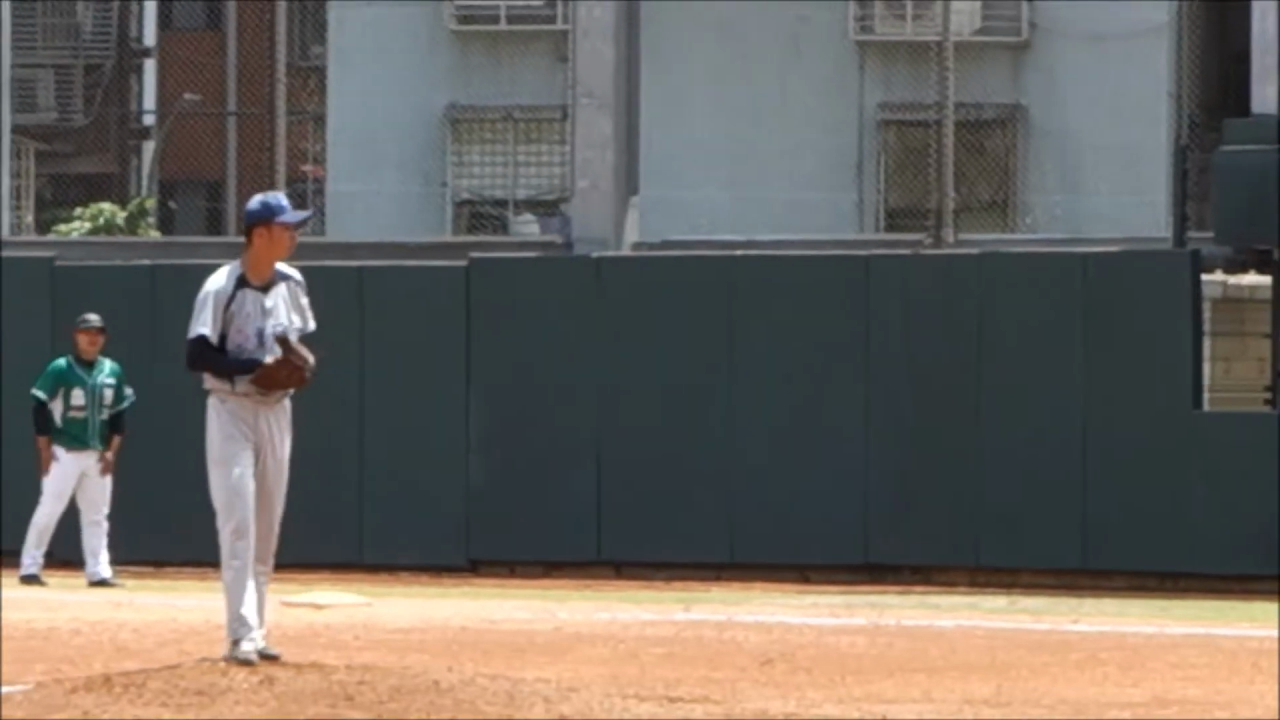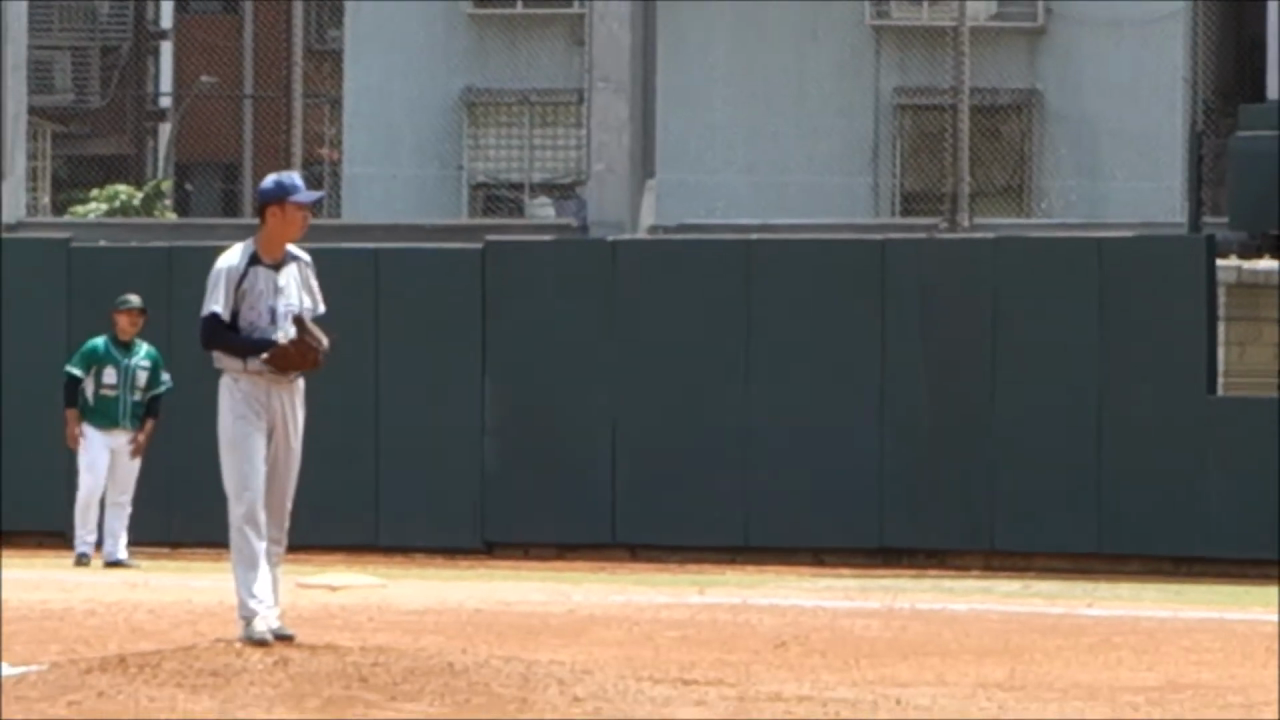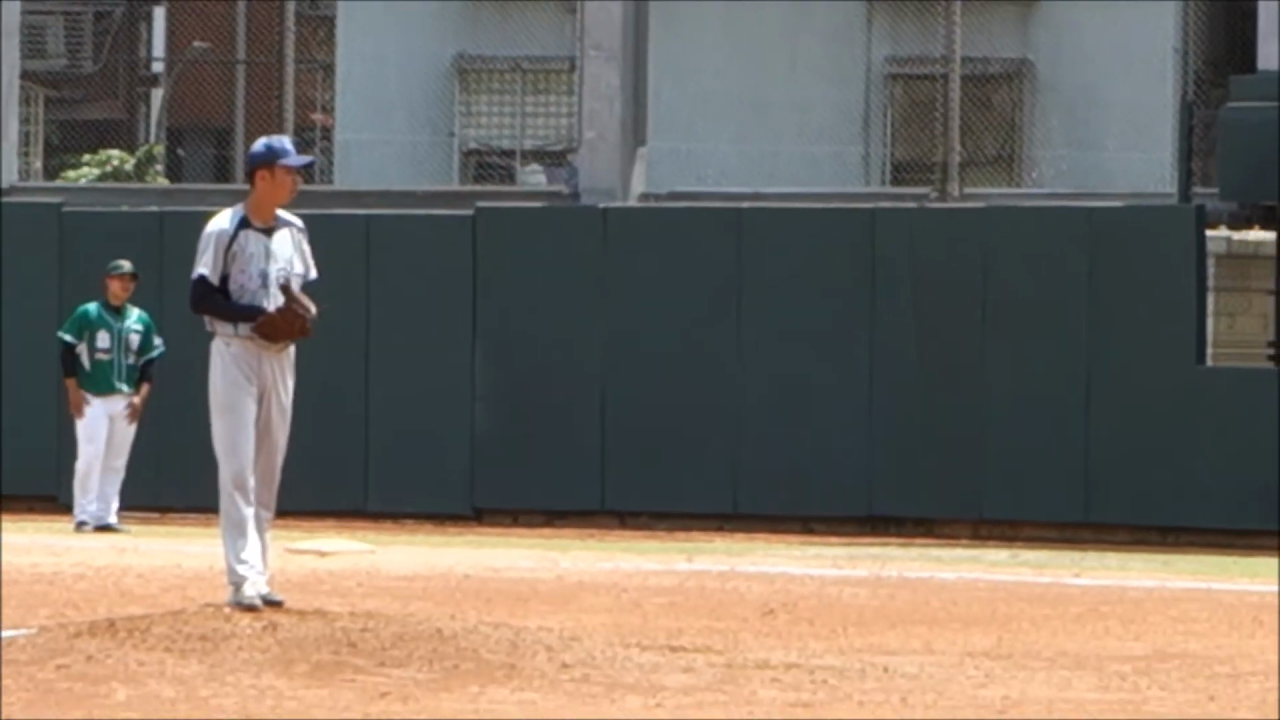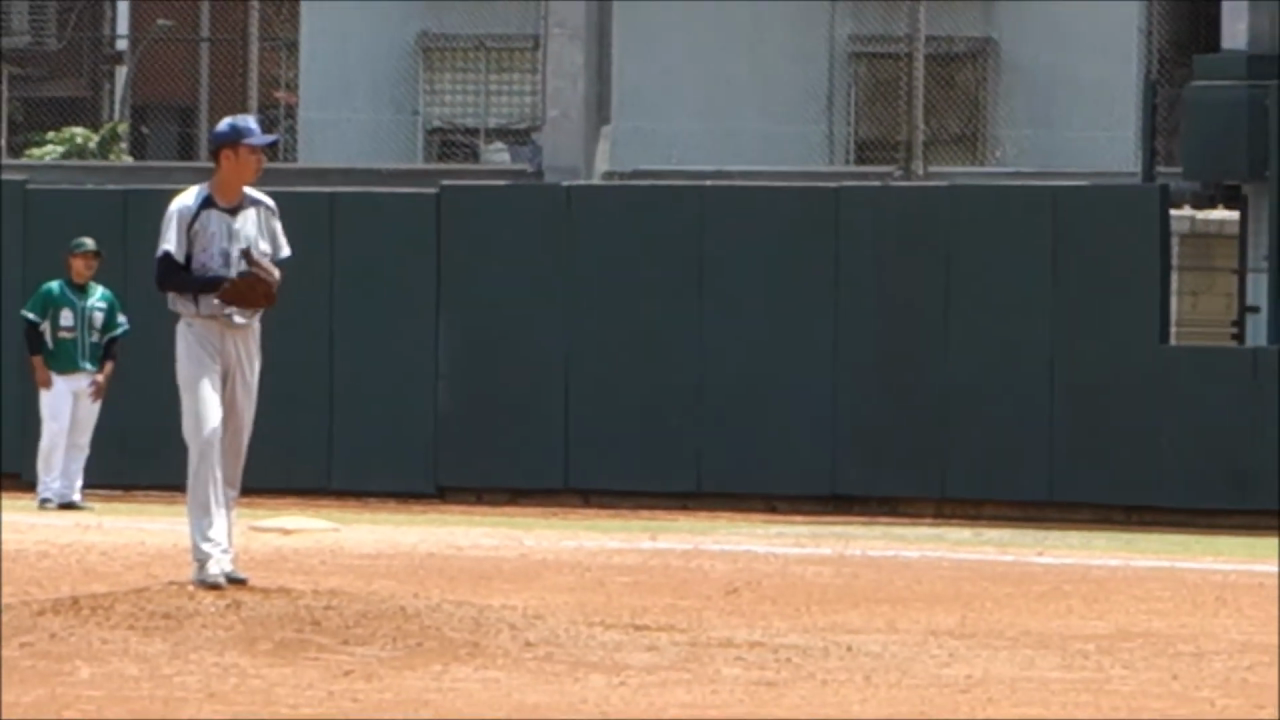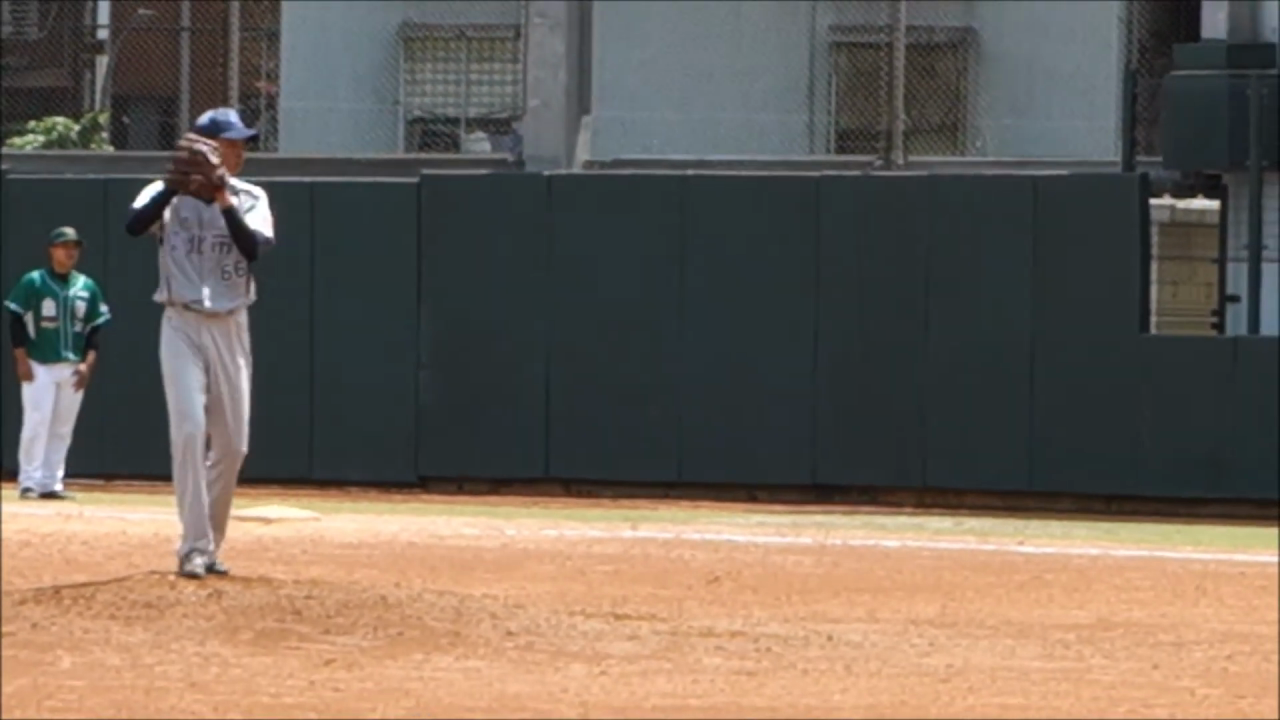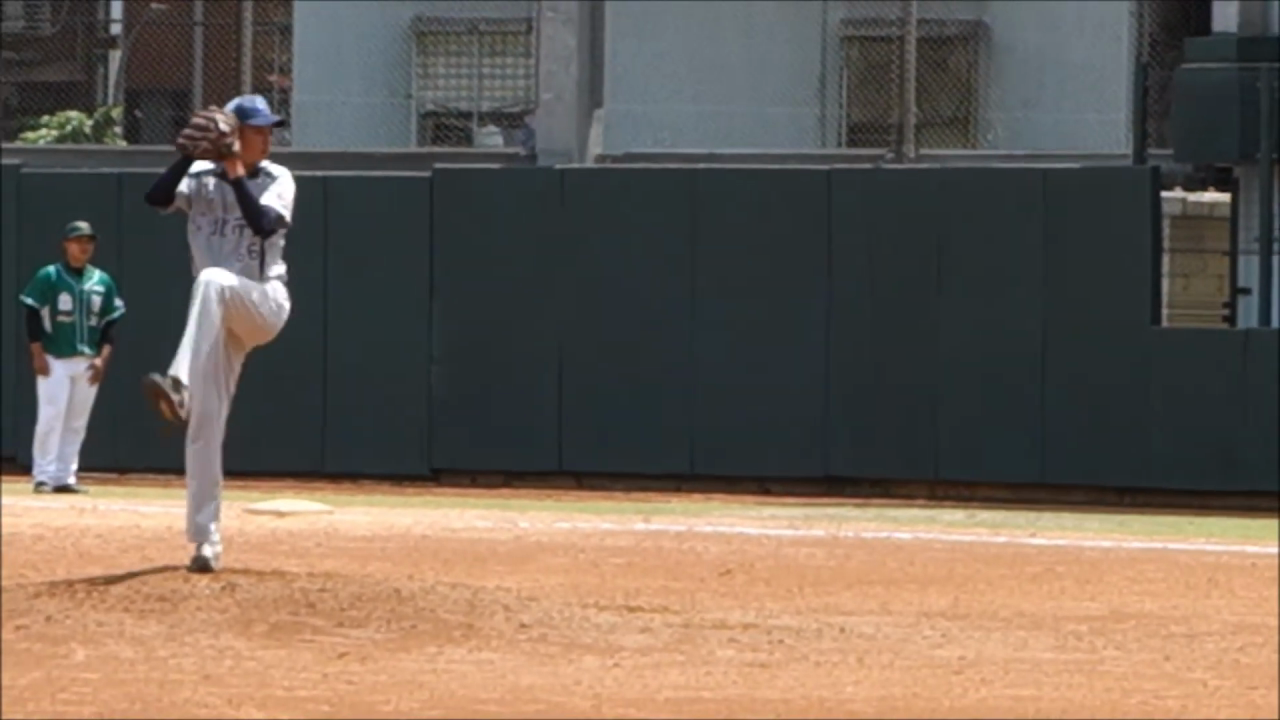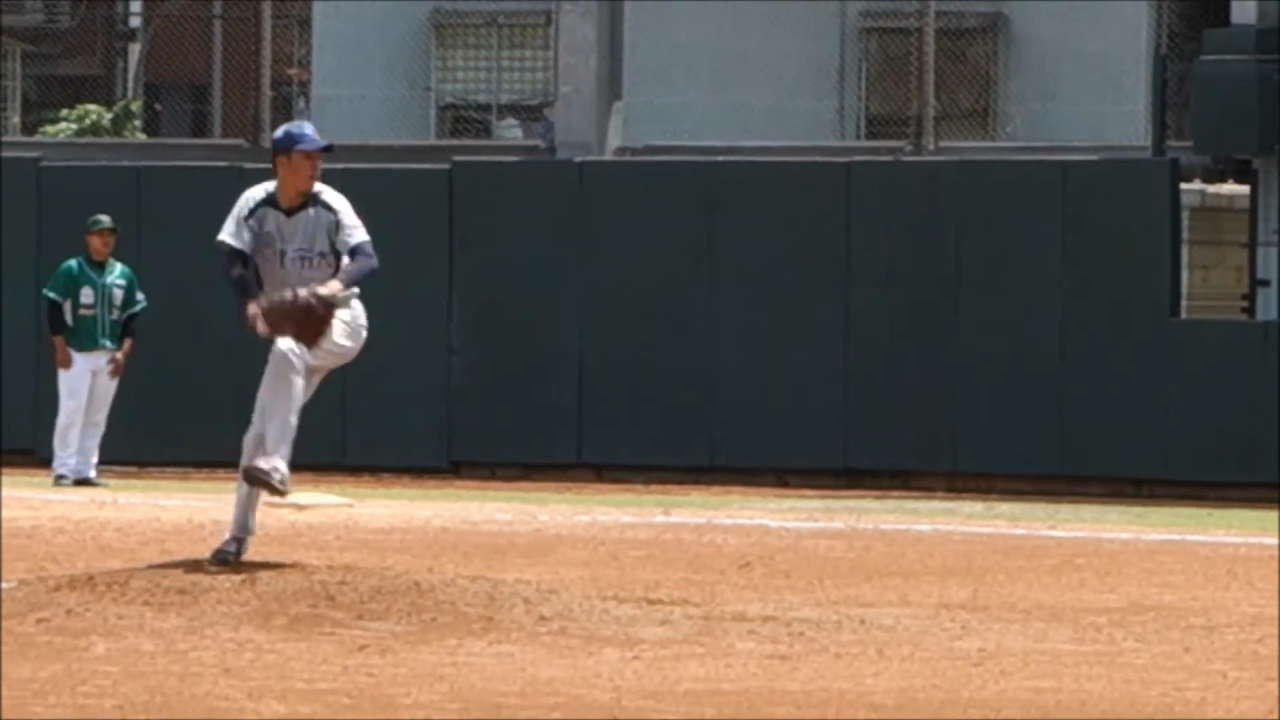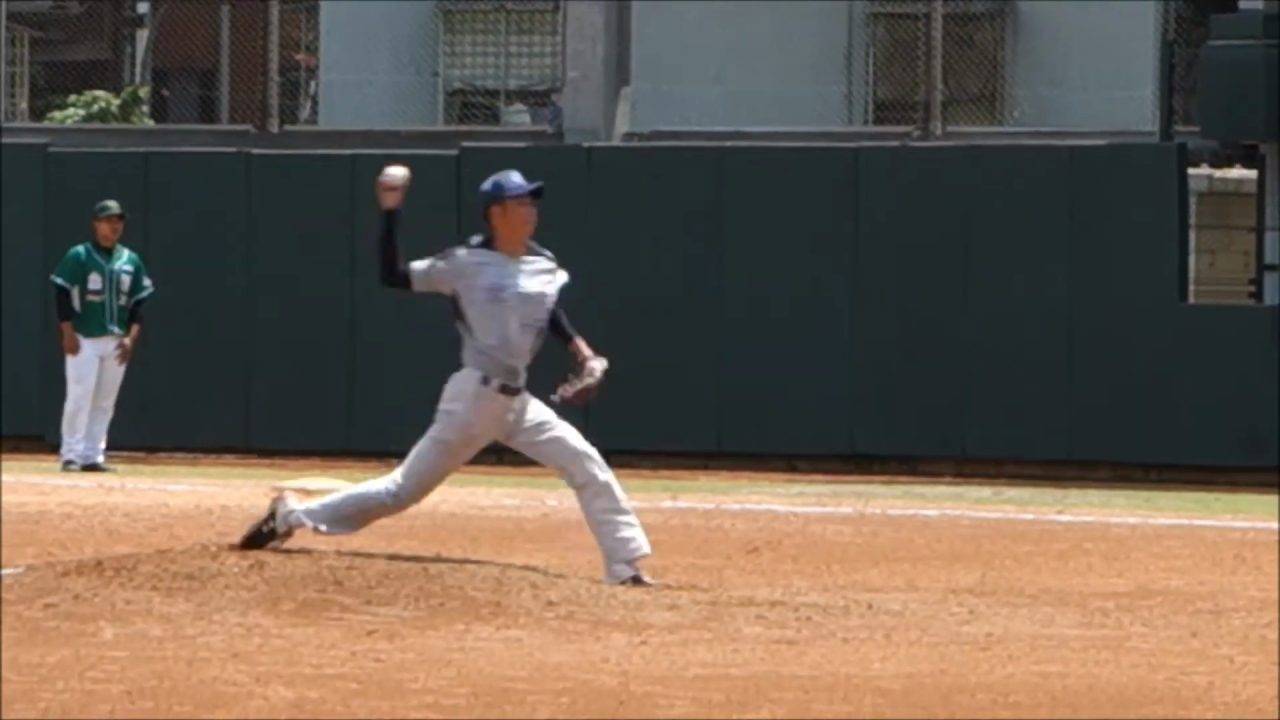
dt=0.4s
person 1, frame 1
left shoulder: (292, 282)
right shoulder: (220, 288)
right elbow: (197, 357)
right wrist: (256, 366)
left hip: (277, 410)
right hip: (231, 411)
left knee: (268, 528)
right knee: (238, 523)
left ankle: (254, 628)
right ankle: (243, 633)
person 1, frame 2
left shoulder: (301, 264)
right shoulder: (233, 265)
right elbow: (210, 335)
right wrist: (270, 345)
left hip: (289, 391)
right hip: (244, 391)
left knee: (279, 506)
right knee: (248, 504)
left ankle: (268, 609)
right ankle: (256, 613)
person 1, frame 3
left shoulder: (294, 230)
right shoulder: (223, 229)
right elbow: (200, 299)
right wrist: (257, 313)
left hip: (281, 357)
right hip: (236, 356)
left knee: (268, 471)
right knee: (238, 470)
left ankle: (257, 576)
right ankle: (243, 579)
person 1, frame 4
left shoulder: (264, 209)
right shoulder: (187, 208)
right elbow: (165, 277)
right wrist: (221, 282)
left hip: (246, 336)
right hip: (201, 334)
left knee: (234, 449)
right knee: (205, 442)
left ankle: (221, 553)
right ankle: (208, 556)
person 1, frame 5
left shoulder: (249, 198)
right shoulder: (167, 191)
left elbow: (255, 252)
right elbow: (133, 226)
left wrist: (224, 204)
right wrist: (175, 188)
left hip: (231, 328)
right hip: (181, 327)
left knee: (232, 444)
right knee: (189, 433)
left ankle: (210, 544)
right ankle: (195, 547)
person 1, frame 6
left shoulder: (277, 178)
right shoulder: (200, 177)
left elbow: (263, 225)
right elbow: (155, 198)
left wrist: (237, 174)
right wrist: (190, 154)
left hip: (265, 300)
right hip: (215, 311)
left knee: (211, 281)
right knee: (208, 423)
left ankle: (179, 384)
right ankle: (206, 540)
person 1, frame 7
left shoulder: (332, 206)
right shoulder: (253, 203)
left elbow: (367, 258)
right elbow: (234, 263)
left wrist: (339, 283)
right wrist: (251, 306)
left hip: (340, 323)
right hip: (292, 331)
left knee: (287, 350)
right knee: (261, 431)
left ankle: (273, 467)
right ankle: (239, 533)
person 1, frame 8
left shoulder: (542, 263)
right shoulder: (464, 260)
right elbow: (392, 278)
left wrist: (577, 345)
right wrist: (391, 209)
left hip: (512, 398)
right hip: (475, 395)
left knee: (586, 466)
right knee: (403, 490)
left ankle: (626, 563)
right ankle: (292, 516)
person 2, frame 1
left shoulder: (113, 371)
right shoulder: (59, 369)
left elbow: (119, 414)
right elbow: (40, 409)
left wrist: (112, 450)
right wrist: (44, 449)
left hip: (98, 455)
right hip: (64, 453)
left knee: (97, 515)
right knee: (49, 509)
left ankle: (99, 572)
right ankle: (30, 567)
person 2, frame 2
left shoulder: (150, 355)
right shoulder: (95, 348)
left elbow: (155, 398)
right elbow: (72, 384)
left wrist: (145, 433)
right wrist: (72, 424)
left hip: (130, 436)
right hip: (95, 431)
left knee: (122, 496)
right knee: (91, 488)
left ankle: (115, 552)
right ankle: (84, 547)
person 2, frame 3
left shoulder: (142, 320)
right shoulder: (87, 313)
left elbow: (149, 362)
right elbow: (68, 352)
left wrist: (141, 396)
right wrist: (73, 391)
left hip: (126, 401)
right hip: (92, 398)
left knee: (116, 462)
right knee: (90, 457)
left ankle: (105, 516)
right ankle: (84, 515)
person 2, frame 4
left shoulder: (106, 298)
right shoulder: (51, 292)
left elbow: (113, 340)
right elbow: (32, 329)
left wrist: (105, 374)
right wrist: (39, 368)
left hip: (90, 379)
right hip: (56, 376)
left knee: (81, 440)
right knee: (54, 435)
left ankle: (69, 494)
right ankle: (47, 493)
person 2, frame 5
left shoulder: (88, 287)
right shoulder: (33, 282)
left elbow: (95, 329)
right elbow: (16, 322)
left wrist: (88, 363)
right wrist: (21, 360)
left hip: (73, 368)
right hip: (39, 366)
left knee: (62, 429)
right knee: (36, 425)
left ankle: (51, 483)
right ankle: (29, 482)
person 2, frame 6
left shoulder: (103, 281)
right shoulder: (48, 276)
left elbow: (110, 323)
right elbow: (33, 316)
left wrist: (103, 357)
right wrist: (38, 354)
left hip: (88, 362)
right hip: (54, 359)
left knee: (77, 423)
right knee: (50, 419)
left ankle: (65, 476)
right ankle: (43, 476)
person 2, frame 7
left shoulder: (124, 274)
right shoulder: (70, 269)
left elbow: (131, 317)
right elbow: (54, 309)
left wrist: (124, 351)
right wrist: (60, 347)
left hip: (109, 356)
right hip: (75, 353)
left knee: (97, 417)
right knee: (71, 412)
left ankle: (84, 470)
right ankle: (63, 469)
person 2, frame 8
left shoulder: (132, 260)
right shoulder: (78, 255)
left elbow: (139, 302)
right elbow: (62, 295)
left wrist: (131, 337)
right wrist: (68, 334)
left hip: (117, 342)
right hip: (83, 339)
left knee: (105, 402)
right knee: (79, 397)
left ankle: (93, 455)
right ankle: (71, 454)
